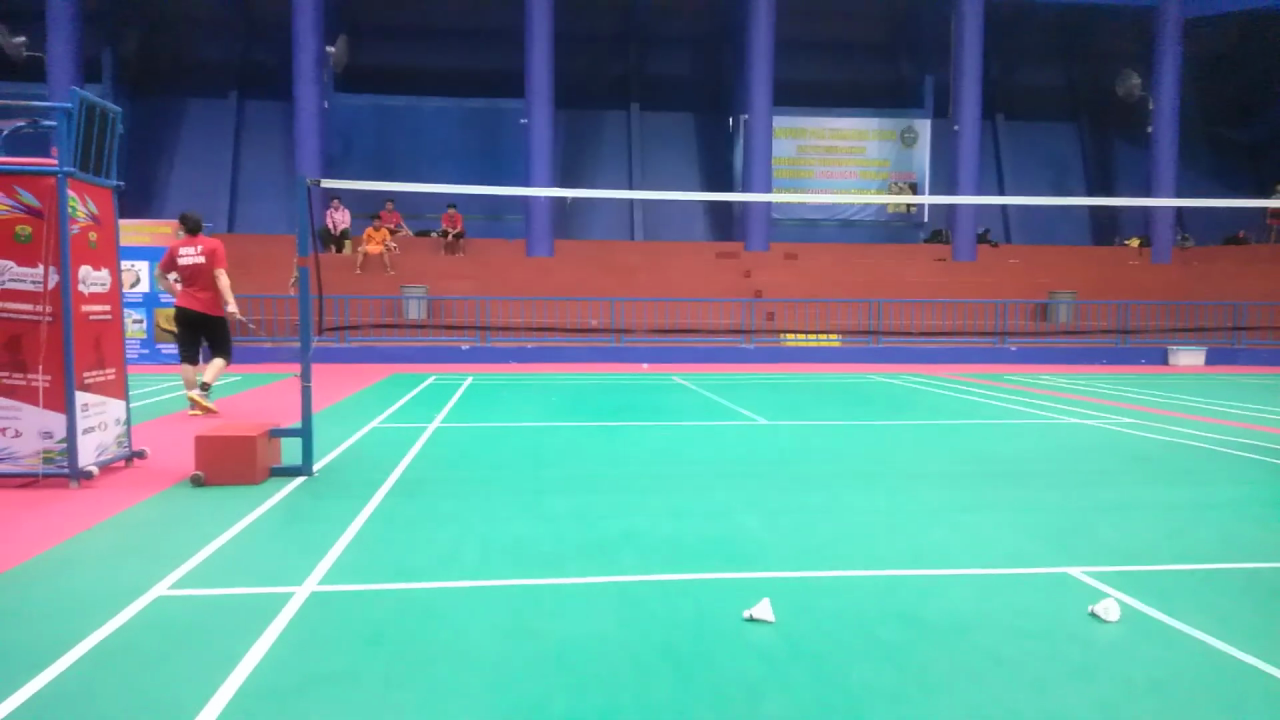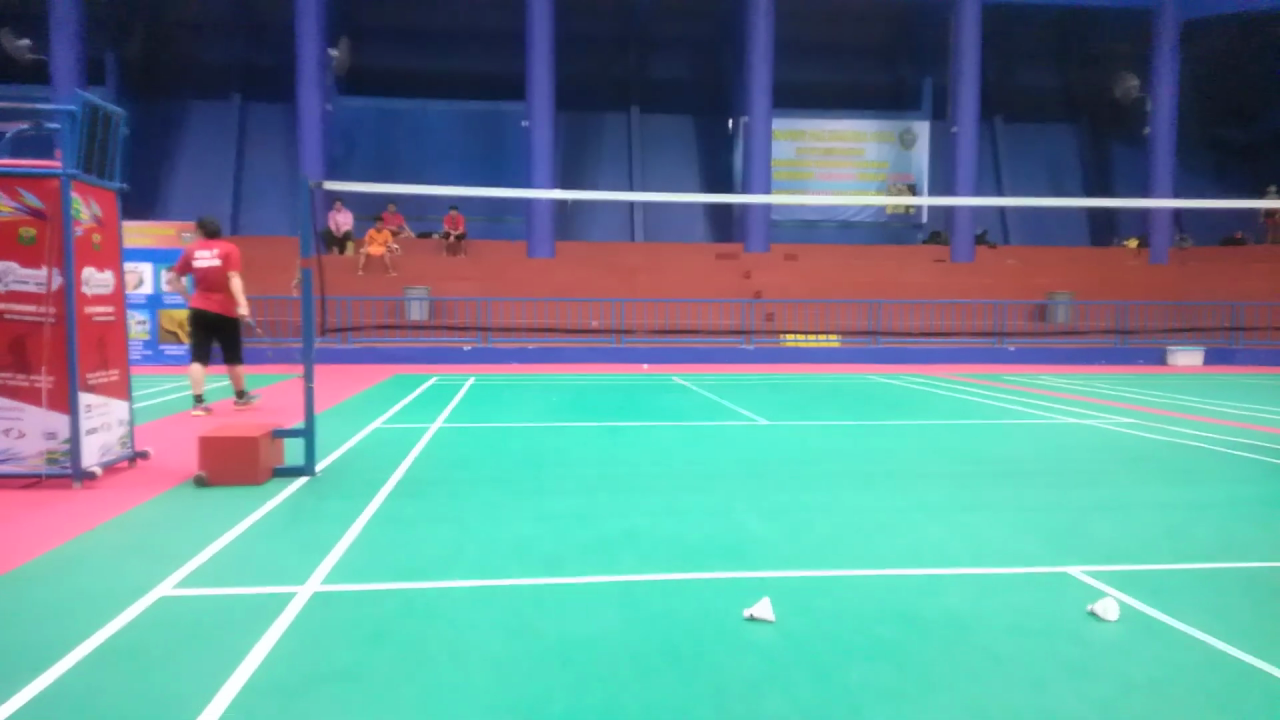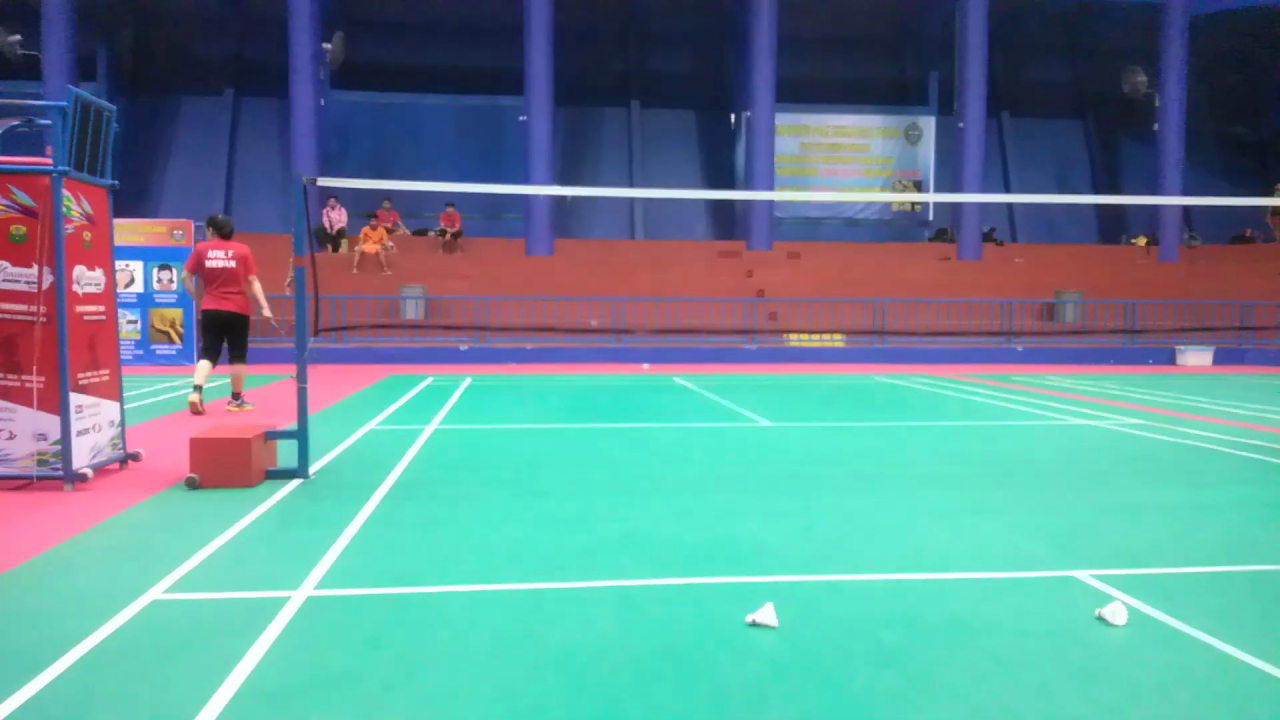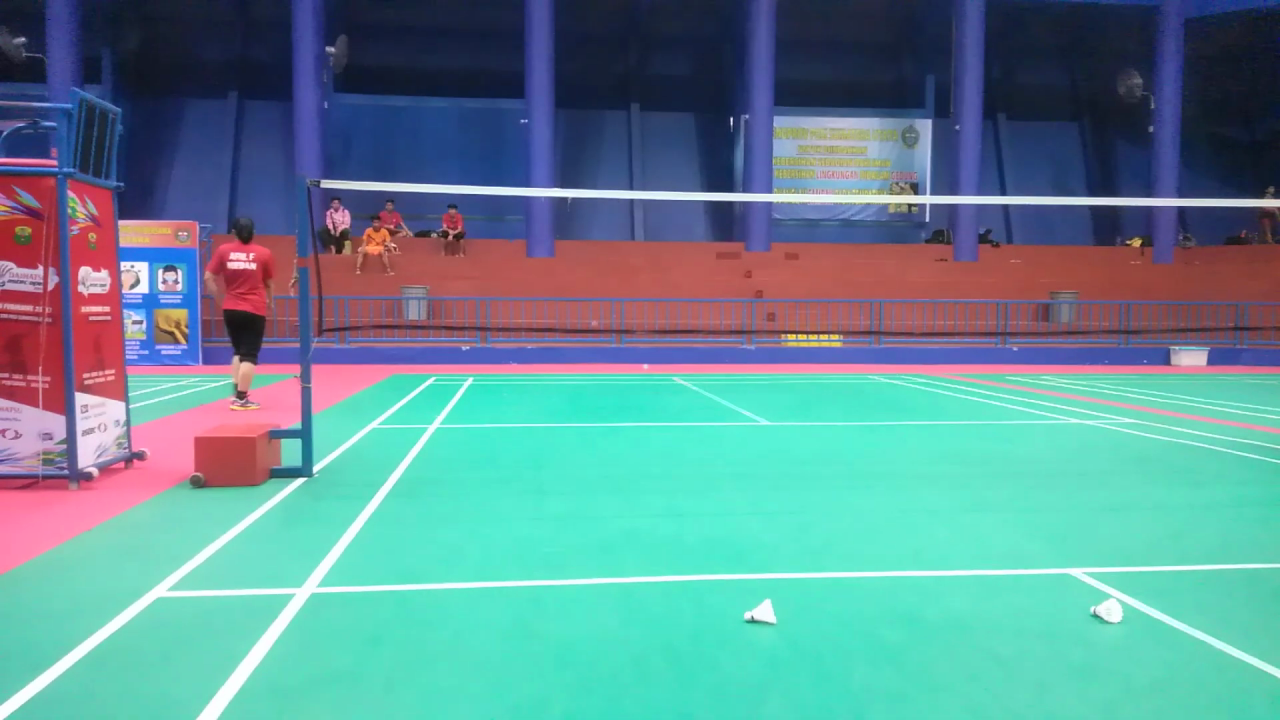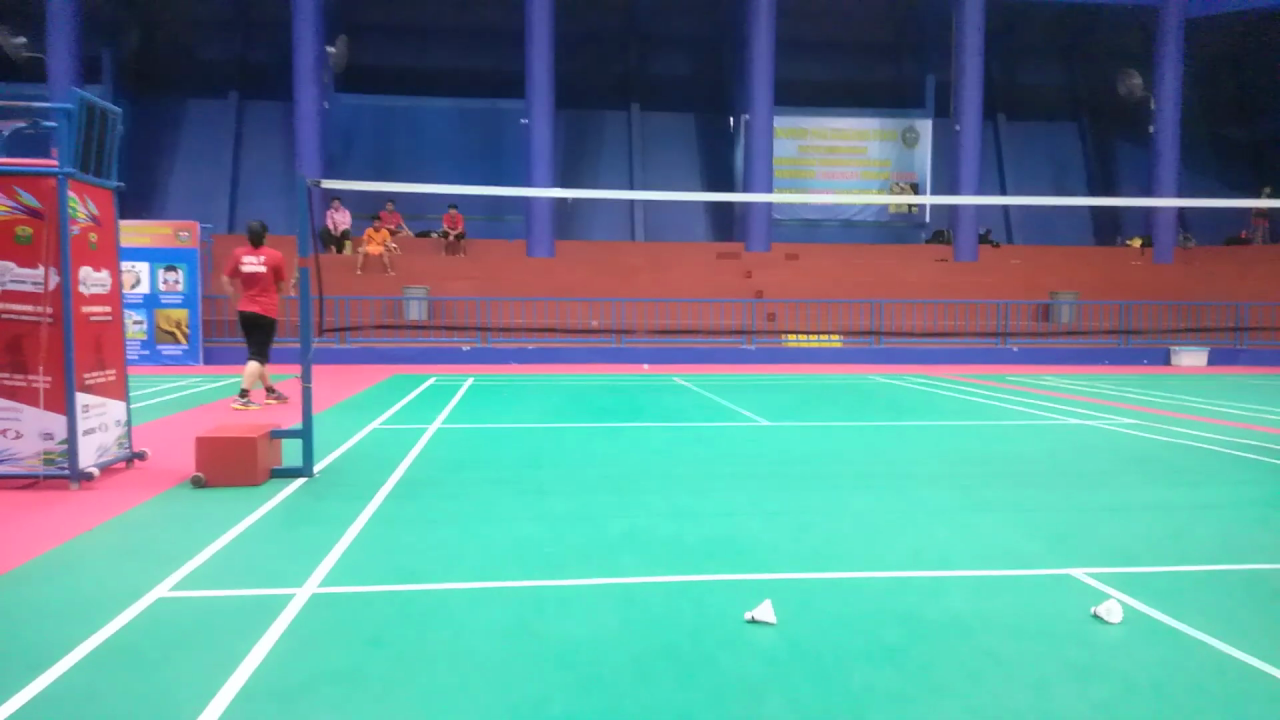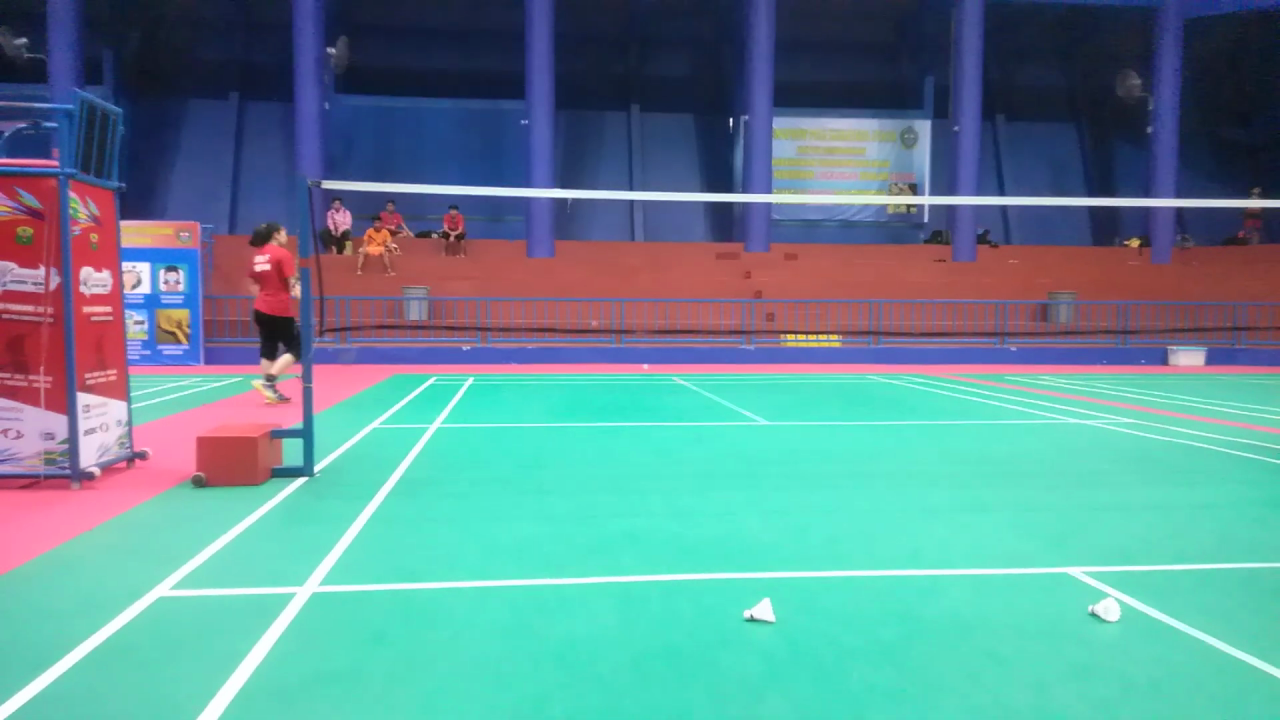
dt=0.3s
person 1, frame 1
left shoulder: (176, 248)
right shoulder: (214, 245)
left elbow: (160, 276)
right elbow: (220, 276)
right wrist: (230, 303)
left hip: (184, 309)
right hip: (210, 309)
left knee: (188, 356)
right knee: (221, 353)
left ankle: (194, 403)
right ankle: (202, 390)
person 1, frame 2
left shoulder: (192, 250)
right shoulder: (229, 249)
left elbow: (175, 279)
right elbow: (233, 278)
right wrist: (242, 305)
left hip: (199, 310)
right hip: (225, 310)
left knee: (198, 356)
right knee: (233, 356)
left ankle: (198, 402)
right ankle: (241, 397)
person 1, frame 3
left shoulder: (201, 249)
right shoulder: (242, 250)
left elbow: (186, 278)
right elbow: (253, 282)
left wrist: (200, 299)
right wrist: (264, 307)
left hip: (210, 310)
right hip: (237, 311)
left knee: (207, 355)
right knee: (237, 356)
left ankle: (196, 391)
right ankle: (236, 399)
person 1, frame 4
left shoulder: (223, 250)
right shoulder: (264, 253)
left elbow: (208, 278)
right elbow: (268, 284)
left wrist: (221, 299)
right wrist: (269, 302)
left hip: (231, 309)
right hip: (254, 311)
left knee: (239, 351)
right knee: (249, 355)
left ankle: (237, 390)
right ankle: (240, 398)
person 1, frame 5
left shoulder: (239, 254)
right shoulder: (275, 256)
left elbow: (227, 282)
right elbow: (281, 287)
right wrist: (274, 303)
left hip: (245, 311)
right hip: (266, 312)
left knee: (257, 353)
right knee: (258, 356)
left ankle: (270, 391)
right ankle: (242, 397)
person 1, frame 6
left shoulder: (257, 255)
right shoulder: (282, 254)
left elbow: (252, 283)
right elbow: (292, 283)
left hip: (261, 310)
right hip: (280, 311)
left knee: (267, 351)
right knee: (294, 349)
left ankle: (272, 391)
right ankle: (267, 381)
